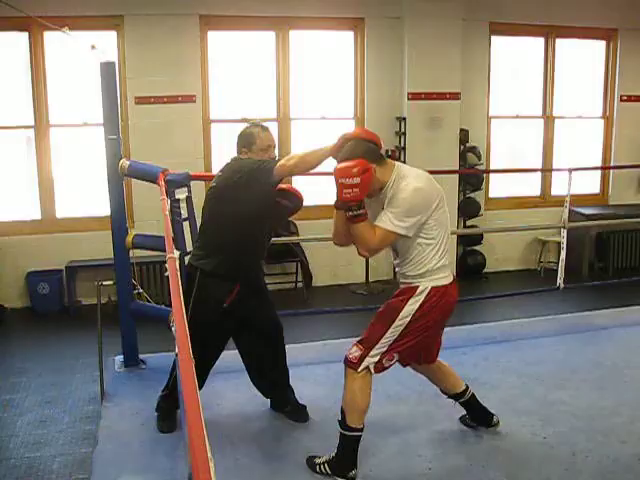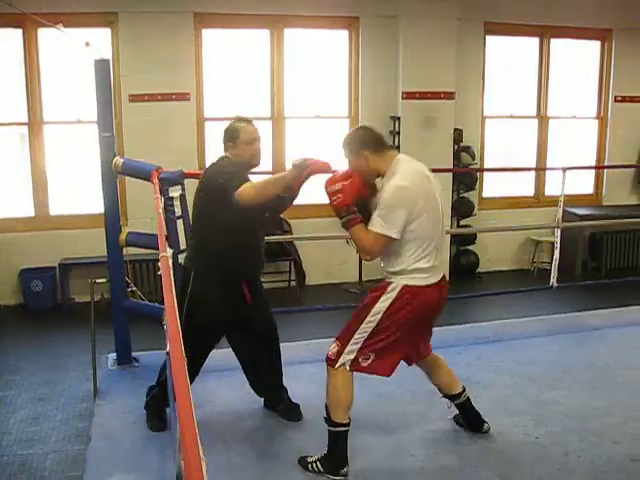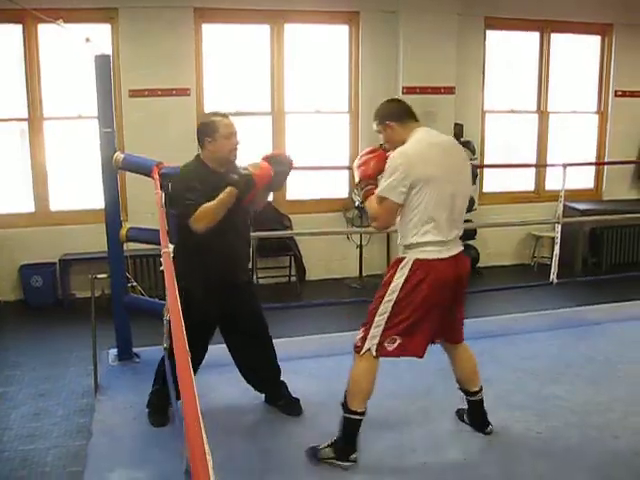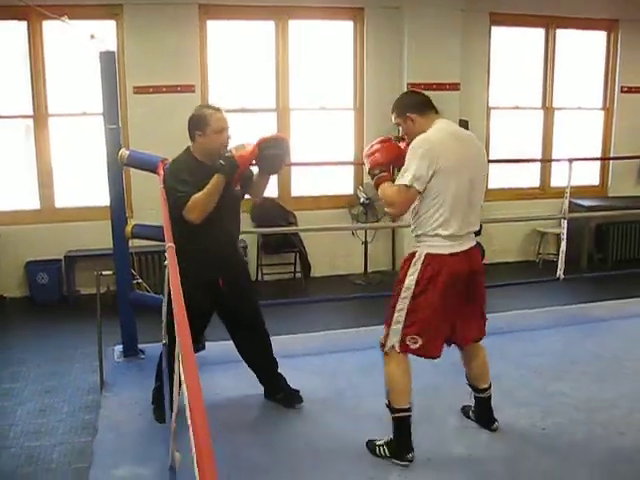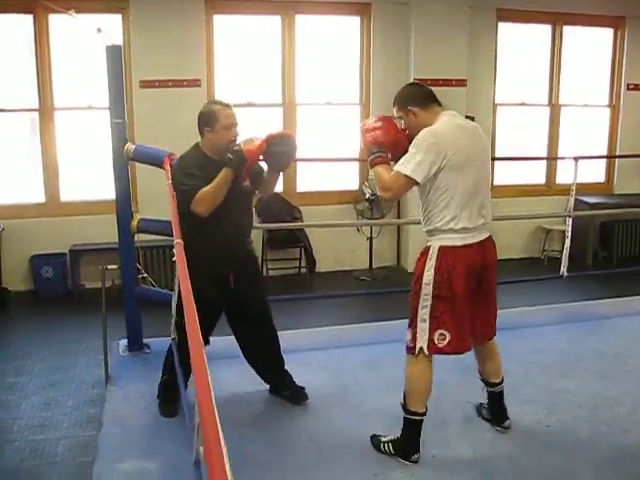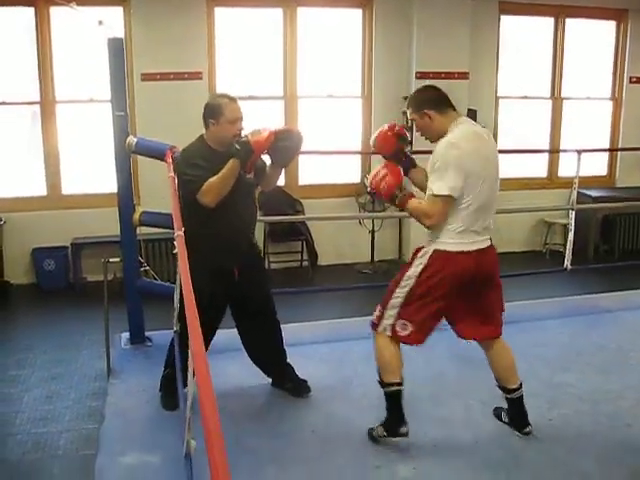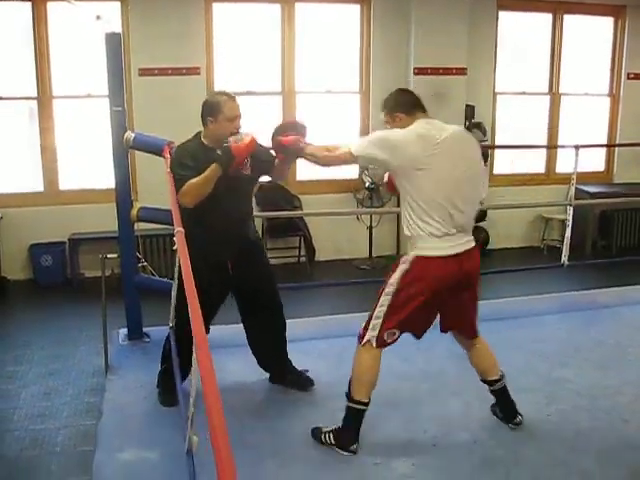
dt=0.2s
person 1, frame 1
left shoulder: (412, 190)
right shoulder: (385, 186)
left elbow: (369, 245)
right elbow: (342, 239)
left wrist: (351, 203)
right wrist: (348, 204)
left hip: (428, 292)
right hip: (427, 287)
left knee: (358, 362)
right knee: (422, 359)
right ankle: (480, 413)
person 1, frame 2
left shoulder: (399, 188)
right shoulder: (414, 170)
left elbow: (371, 249)
left wrist: (346, 213)
right wrist: (362, 198)
left hip: (407, 290)
right hip: (433, 284)
left knee: (340, 361)
right knee: (422, 354)
right ankle: (472, 417)
person 1, frame 3
left shoulder: (404, 157)
right shoulder: (455, 149)
left elbow: (380, 218)
left wrist: (368, 185)
left hip: (421, 266)
right hip: (455, 259)
left knee: (367, 346)
right knee: (453, 341)
left ankle: (344, 446)
right ankle: (478, 415)
person 1, frame 4
left shoulder: (426, 145)
right shoulder: (471, 141)
left elbow: (396, 204)
left wrist: (380, 171)
right wrist: (405, 166)
left hip: (432, 260)
right hip: (468, 254)
left knee: (395, 348)
right knee: (470, 339)
left ankle: (401, 442)
right ankle: (484, 411)
person 1, frame 5
left shoulder: (432, 137)
right shoulder: (473, 131)
left elbow: (389, 188)
left wrist: (376, 151)
right wrist: (401, 150)
left hip: (447, 254)
right hip: (481, 247)
left knee: (419, 348)
right knee: (482, 335)
left ankle: (409, 442)
right ankle: (497, 410)
person 1, frame 6
left shoulder: (450, 148)
right shoulder: (482, 138)
left elbow: (433, 215)
left wrist: (394, 192)
right wrist: (406, 161)
left hip: (444, 257)
right hip: (482, 254)
left knee: (386, 327)
right knee: (490, 336)
left ankle: (395, 419)
right ankle: (517, 413)
person 1, frame 7
left shoulder: (400, 141)
right shoulder: (467, 140)
left elbow: (333, 156)
left wrist: (298, 146)
left hip: (426, 262)
right hip: (466, 256)
left knee: (370, 338)
right knee: (468, 335)
left ankle: (347, 433)
right ankle: (507, 408)
person 2, frame 1
left shoulder: (258, 182)
right shoulder: (239, 171)
right elbow: (290, 165)
left wrist: (281, 210)
right wrist: (335, 148)
left hip: (245, 277)
right hip: (213, 278)
left knee: (268, 336)
right knee: (200, 347)
left ankle: (282, 398)
right ankle: (168, 405)
person 2, frame 2
left shoulder: (240, 175)
right shoulder: (220, 173)
right elbow: (249, 196)
left wrist: (276, 205)
right wrist: (295, 173)
left hip: (242, 278)
right hip: (207, 279)
left knee: (262, 336)
right knee: (191, 345)
left ankle: (276, 396)
right ankle: (157, 402)
person 2, frame 3
left shoulder: (232, 170)
right shoulder: (188, 177)
left elbow: (250, 207)
right elbow: (199, 222)
left wrist: (266, 185)
right wrist: (234, 188)
left hip: (235, 274)
right hip: (198, 279)
left knee: (255, 335)
right knee: (187, 345)
left ankle: (275, 392)
right ankle: (159, 400)
person 2, frame 4
left shoulder: (228, 159)
right shoulder: (179, 170)
left elbow: (254, 193)
right elbow: (194, 213)
left wrist: (266, 169)
right wrist: (222, 173)
left hip: (230, 264)
right hip: (192, 270)
left knee: (251, 326)
left ankle: (275, 385)
right ankle: (162, 396)
person 2, frame 5
left shoulder: (237, 155)
right shoulder: (188, 165)
left elbow: (264, 189)
right elbow: (202, 206)
left wrist: (275, 166)
right wrist: (231, 168)
left hip: (240, 259)
right hip: (202, 266)
left knee: (258, 323)
right knee: (191, 332)
left ankle: (280, 381)
right ankle: (169, 391)
person 2, frame 6
left shoulder: (242, 147)
right shoulder: (192, 157)
left elbow: (265, 184)
right elbow: (208, 197)
left wrist: (279, 160)
right wrist: (238, 159)
left hip: (244, 252)
right hip: (206, 259)
left knee: (262, 315)
right knee: (195, 325)
left ankle: (281, 374)
right ankle: (171, 384)
person 2, frame 7
left shoulder: (245, 145)
right shoulder: (187, 154)
left elbow: (277, 171)
right elbow: (187, 198)
right wrist: (220, 163)
left hip: (245, 247)
right hip: (205, 254)
left knee: (267, 308)
right knee: (190, 319)
left ankle: (281, 369)
right ankle: (168, 379)
